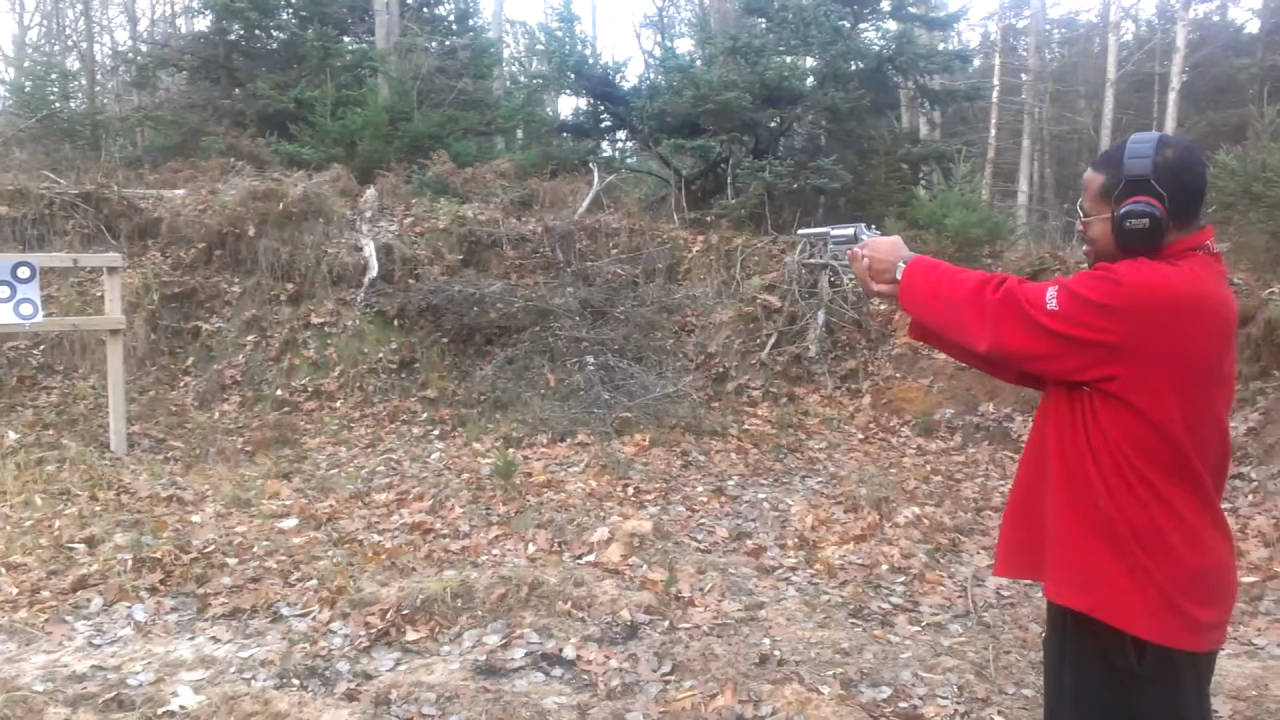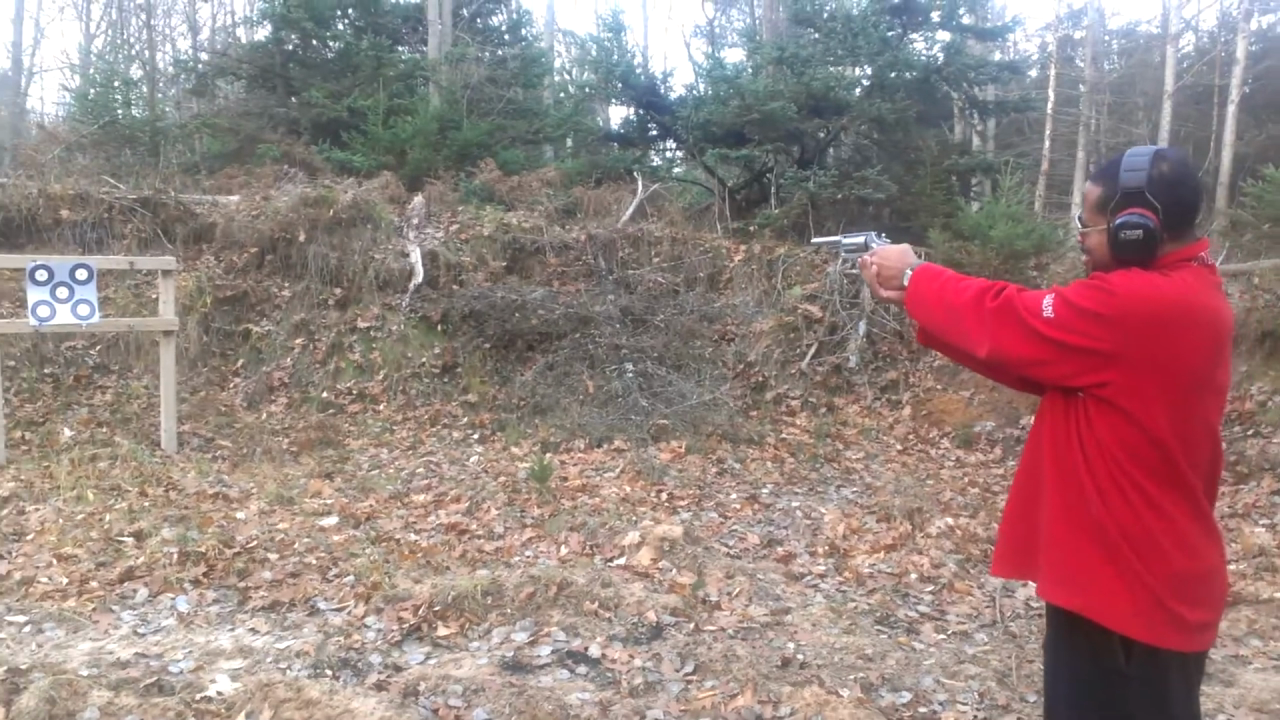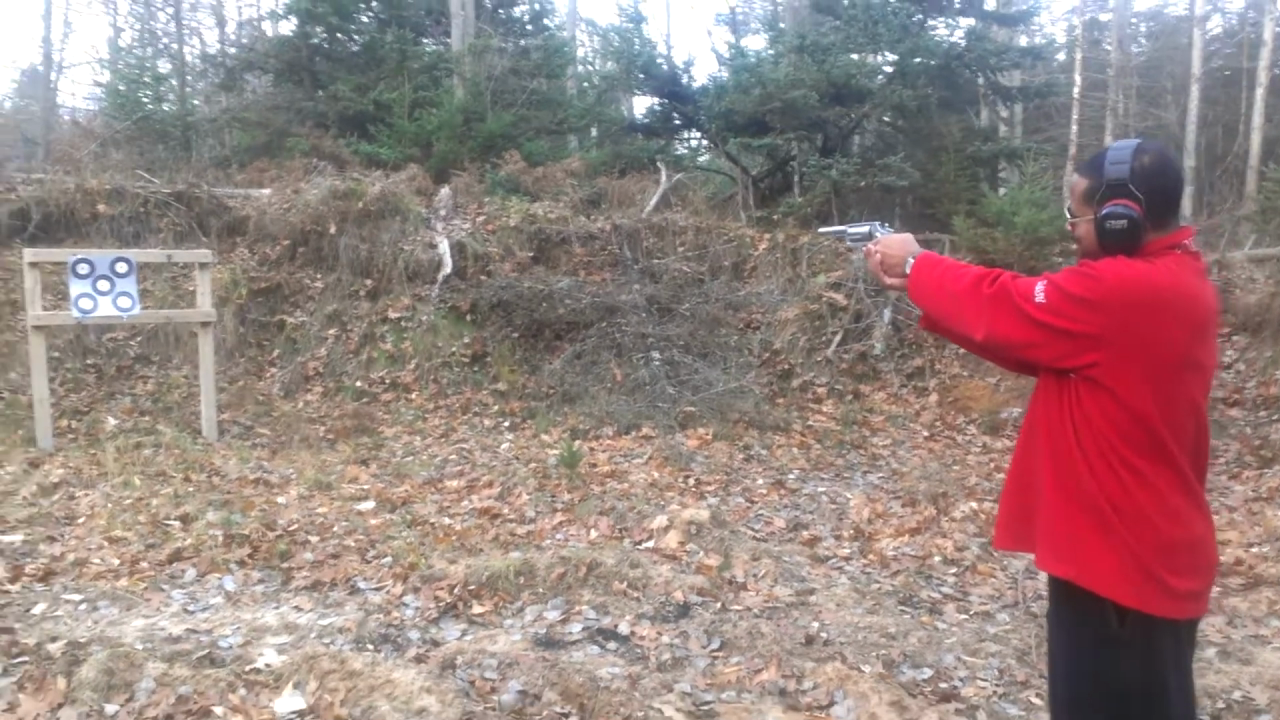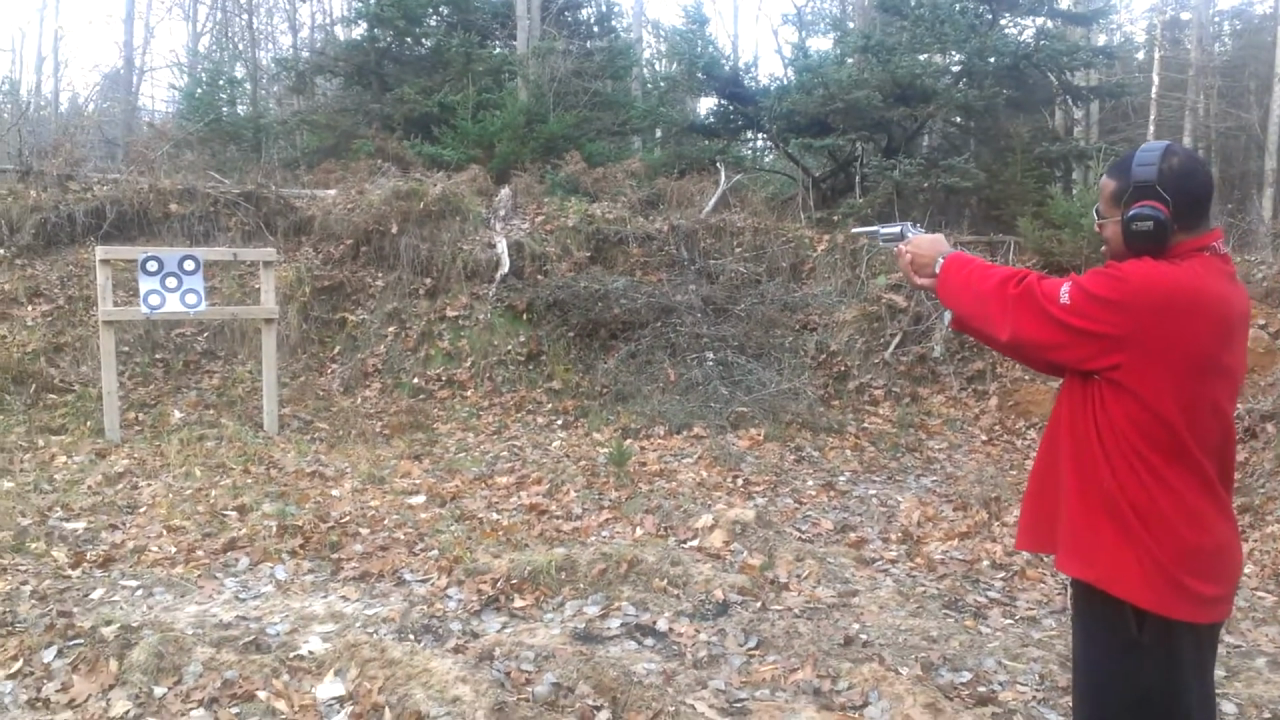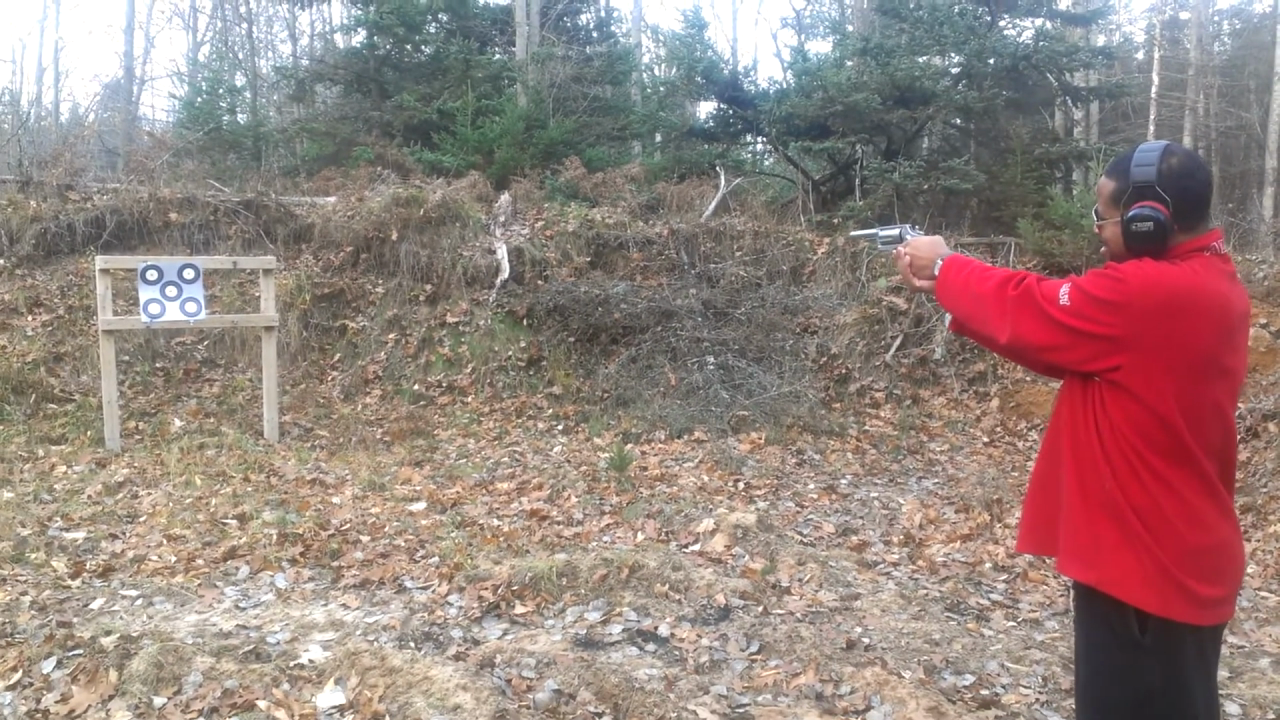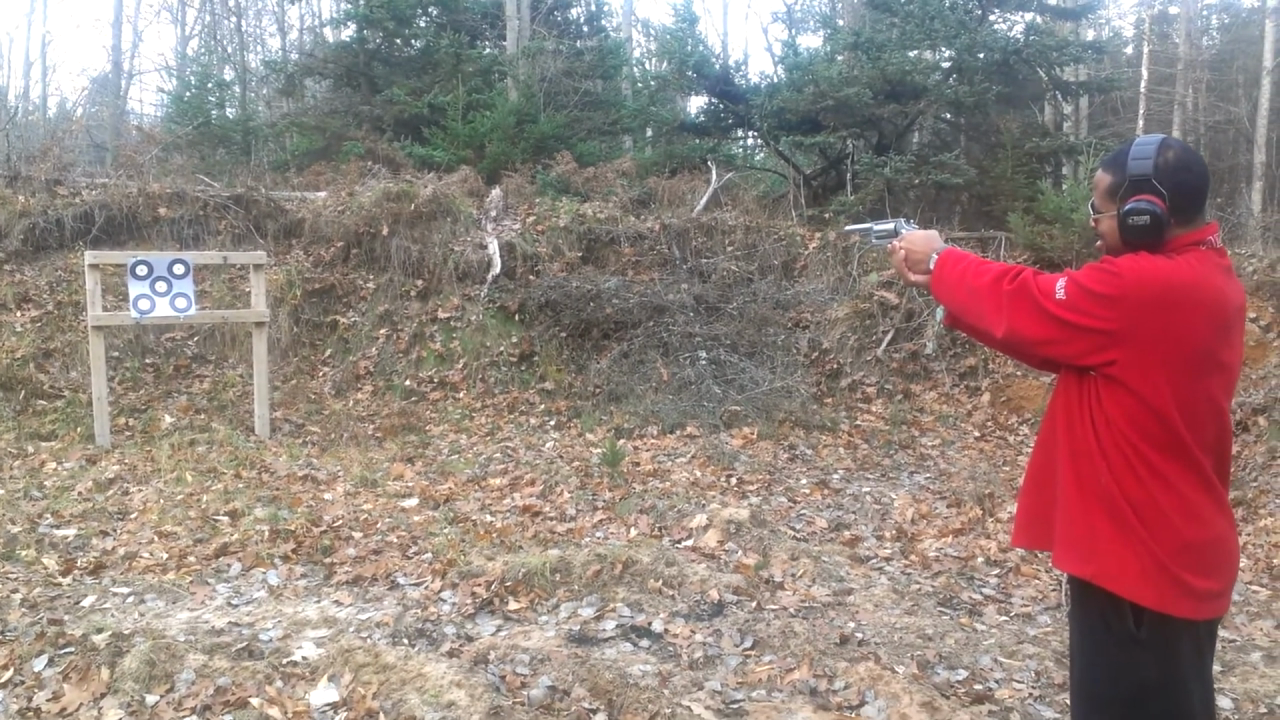
dt=0.7s
person 1, frame 1
left shoulder: (1143, 298)
right shoulder: (1181, 283)
left elbow: (1010, 318)
right elbow: (1035, 341)
left wrist: (906, 270)
right wrist: (910, 291)
left hip: (1141, 590)
right hip: (1142, 576)
person 1, frame 2
left shoulder: (1137, 307)
right shoulder: (1182, 295)
left elbow: (1009, 324)
right elbow: (1035, 347)
left wrist: (911, 277)
right wrist: (920, 295)
left hip: (1133, 591)
right hip: (1147, 580)
person 1, frame 3
left shoulder: (1122, 291)
right shoulder: (1173, 279)
left elbow: (1006, 308)
right elbow: (1036, 327)
left wrist: (915, 264)
right wrist: (921, 283)
left hip: (1125, 561)
right hip: (1146, 551)
person 1, frame 4
left shoulder: (1148, 292)
right shoulder: (1206, 280)
left elbow: (1030, 309)
right elbow: (1061, 328)
left wrist: (945, 264)
right wrist: (954, 283)
left hip: (1147, 563)
right hip: (1174, 554)
person 1, frame 5
left shoulder: (1147, 295)
right shoulder: (1207, 282)
left elbow: (1031, 312)
right elbow: (1065, 329)
left wrist: (944, 266)
right wrist: (951, 287)
left hip: (1148, 566)
right hip: (1178, 557)
person 1, frame 6
left shoulder: (1143, 288)
right shoulder: (1204, 276)
left elbow: (1026, 306)
right elbow: (1056, 323)
left wrist: (938, 261)
right wrist: (947, 281)
left hip: (1145, 561)
right hip: (1171, 551)
